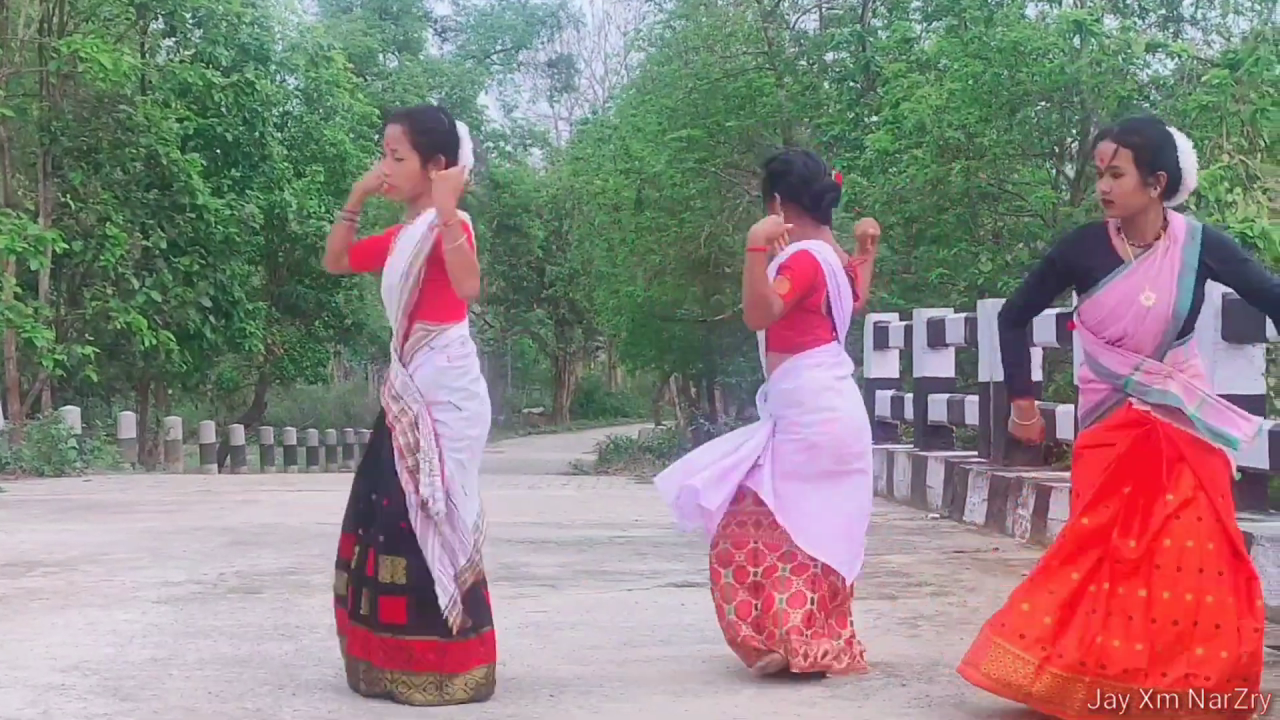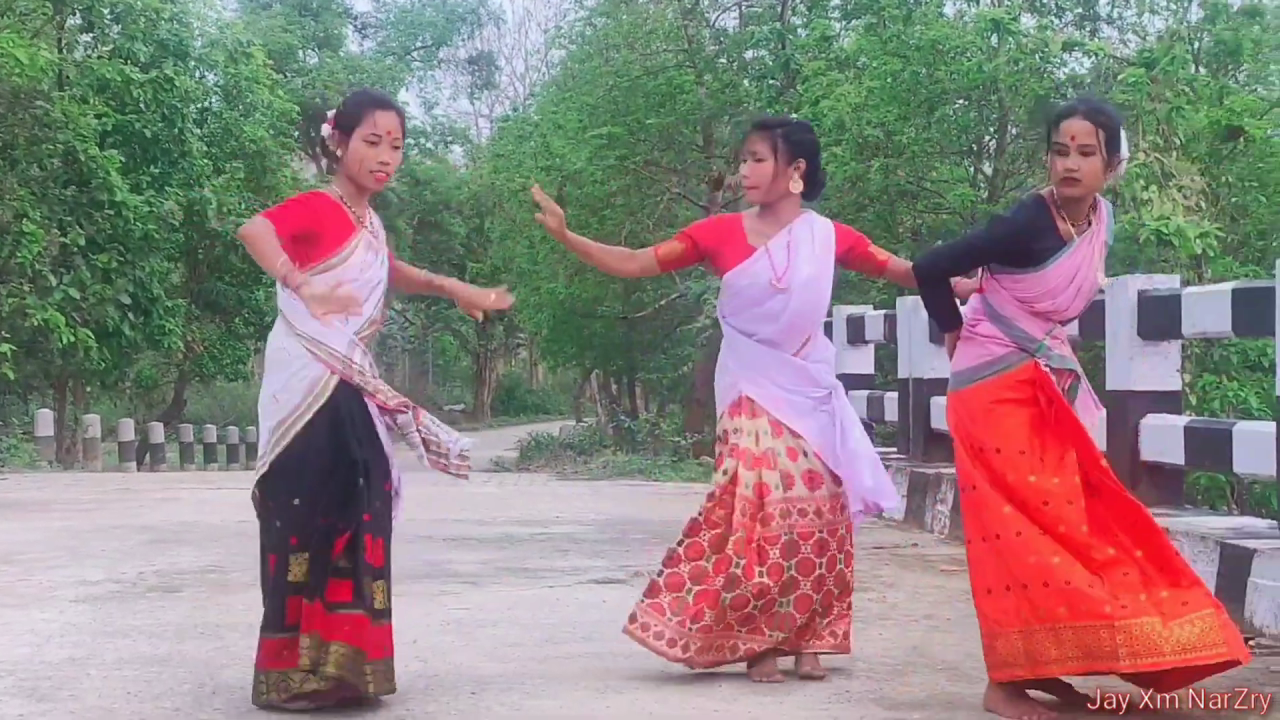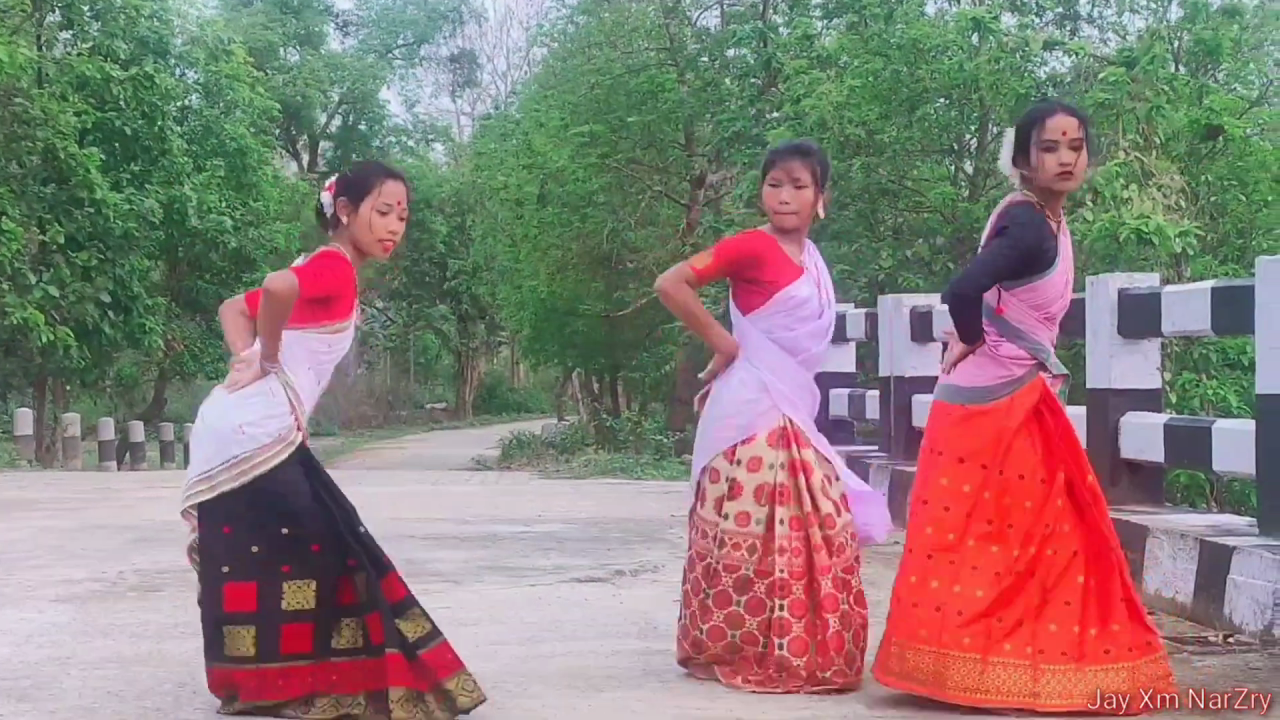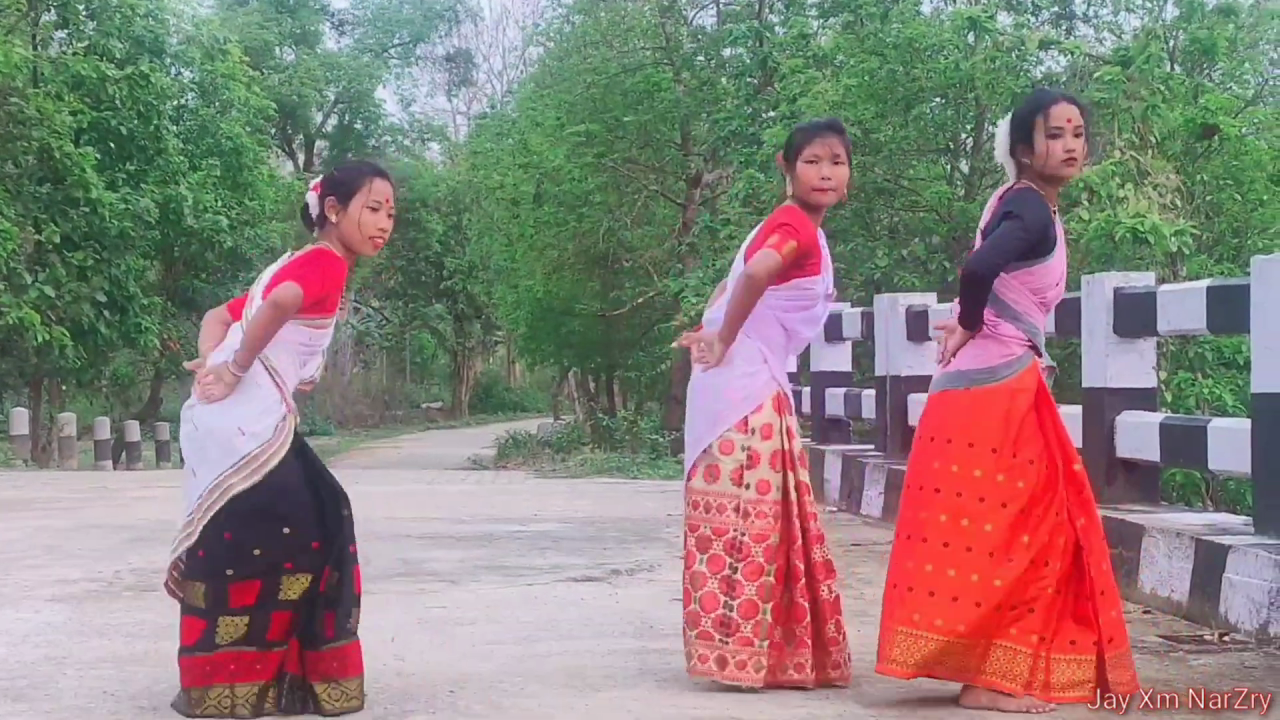
dt=0.4s
person 1, frame 1
left shoulder: (1200, 243)
right shoulder: (1083, 247)
right elbow: (1015, 316)
right wrist: (1022, 401)
left hip: (1185, 424)
right hip: (1110, 426)
left knee: (1199, 564)
right knee: (1106, 556)
person 1, frame 2
left shoulder: (1101, 218)
right shoulder: (1027, 221)
right elbow: (930, 268)
right wrist: (955, 332)
left hip: (1047, 385)
right hip: (996, 388)
left knee: (1075, 519)
right knee: (1025, 531)
left ankle: (1035, 664)
person 1, frame 3
left shoulder: (1046, 220)
right shoulder: (1028, 227)
left elbow: (984, 288)
right elbow: (963, 291)
left wrist: (975, 340)
right wrist: (972, 341)
left hip: (1023, 399)
right hip: (994, 401)
left knee: (1054, 531)
right knee: (990, 541)
person 1, frame 4
left shoulder: (1020, 204)
right shoulder: (1031, 209)
left elbow: (978, 269)
right elbow: (980, 268)
left wrist: (966, 324)
right wrist: (971, 328)
left hip: (1008, 387)
right hip: (996, 387)
left knee: (1035, 529)
right knee: (997, 533)
left ankle: (999, 668)
right ankle: (982, 677)
person 2, frame 1
left shoulder: (451, 226)
right shoulder: (403, 233)
left elbow: (466, 289)
right elbow: (336, 261)
left wrist: (444, 208)
right wrist: (357, 195)
left hip: (441, 394)
right hip: (411, 394)
left knee: (429, 520)
right knee: (382, 515)
left ankle: (441, 669)
right ankle: (411, 660)
person 2, frame 2
left shoulder: (370, 225)
right shoulder: (317, 208)
left elbow: (391, 273)
right elbow: (253, 229)
left wrist: (456, 289)
right wrist: (305, 288)
left hip: (350, 386)
right hip: (309, 385)
left knee: (354, 511)
right knee: (317, 516)
left ankle: (342, 663)
right ankle: (316, 665)
person 2, frame 3
left shoulder: (318, 272)
right shoulder: (332, 266)
left elbow: (233, 308)
right elbow: (278, 286)
left wrist: (247, 358)
right wrist: (266, 360)
left hip: (252, 431)
right hip: (255, 435)
left knee: (327, 544)
right knee: (307, 546)
person 2, frame 4
left shoulder: (297, 264)
right shoulder: (327, 263)
left elbow: (219, 316)
right elbow: (283, 300)
left wrist: (213, 369)
right wrist: (236, 369)
left hip: (226, 420)
right hip: (250, 424)
left knee: (281, 545)
right knee: (289, 548)
person 3, frame 1
left shoulder: (802, 259)
right shoulder: (835, 259)
left elbow: (761, 313)
right elbow: (852, 301)
left wrist: (758, 251)
right wrist: (866, 252)
left hip: (805, 416)
right hip: (829, 414)
left knee: (750, 533)
right knee: (807, 536)
left ankle: (790, 645)
right ankle: (817, 646)
person 3, frame 2
left shoulder: (830, 236)
right shoulder: (719, 232)
left elbow: (895, 270)
right elbow: (636, 263)
right wrist: (566, 237)
left hip: (810, 389)
right hip: (751, 389)
left knee: (816, 515)
right knee: (752, 510)
left ankle: (805, 638)
right ankle: (755, 638)
person 3, frame 3
left shoulder: (813, 260)
right shoulder: (751, 247)
right elbow: (670, 284)
right wrist: (722, 341)
left hip: (795, 416)
right hip: (750, 413)
left knee: (828, 534)
right knee: (746, 538)
left ankle: (806, 657)
right ankle: (723, 655)
person 3, frame 4
left shoulder: (802, 229)
right shoulder: (793, 225)
left elbow: (735, 283)
right elbow: (756, 271)
left wrist: (713, 331)
right wrist: (725, 336)
left hip: (761, 388)
right hip: (743, 387)
left knee: (781, 519)
right knee: (746, 521)
left ankle: (787, 651)
right ankle: (740, 652)
